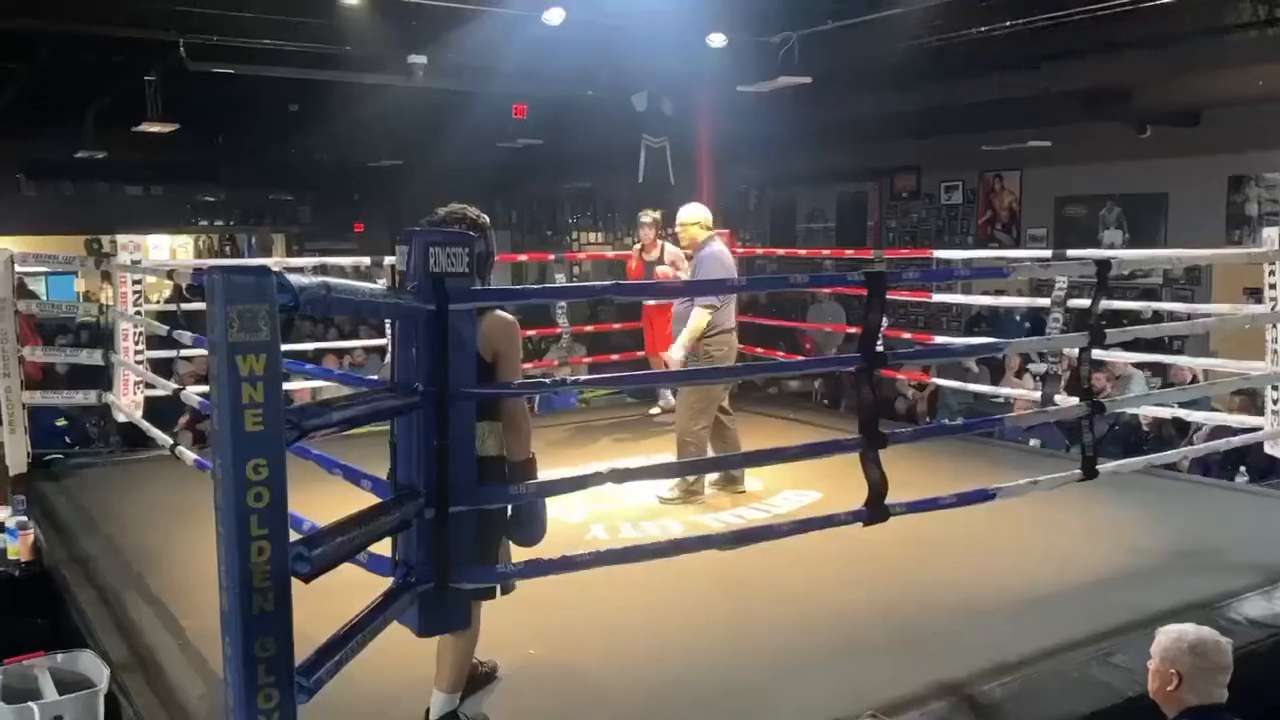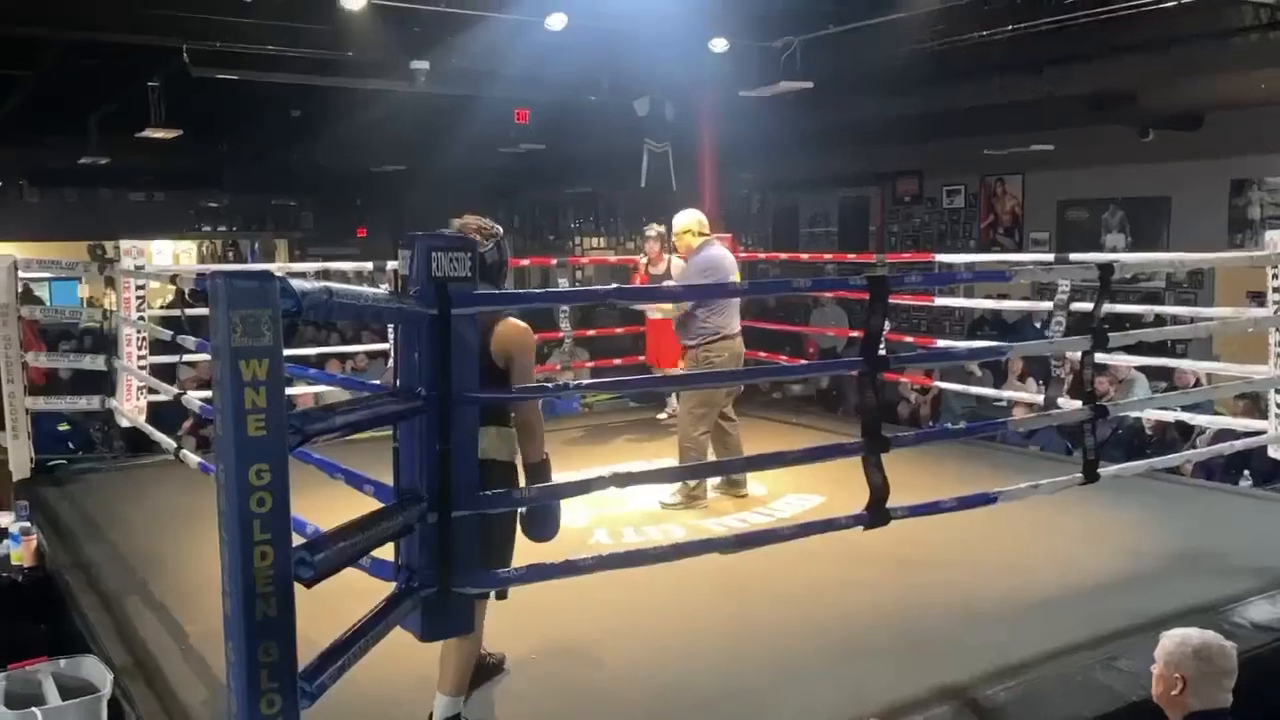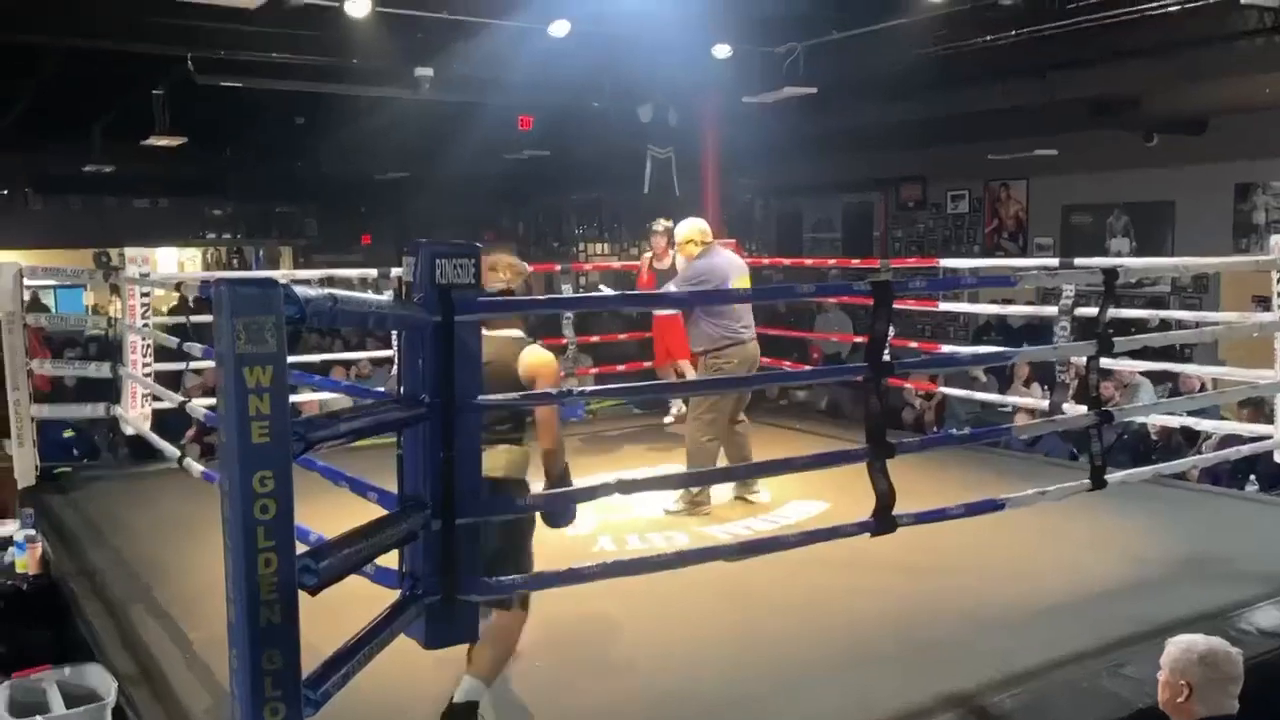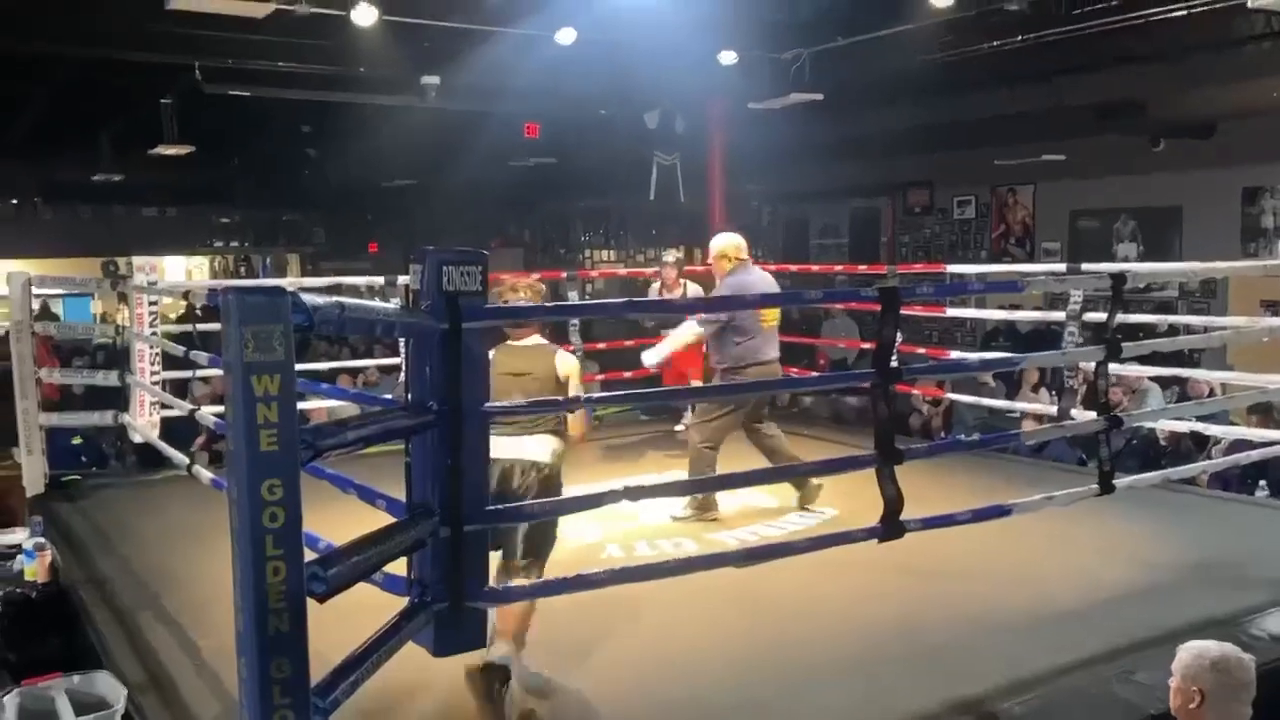
dt=0.2s
person 1, frame 1
right shoulder: (498, 325)
right elbow: (513, 412)
right wrist: (525, 479)
right hip: (477, 464)
right knee: (465, 589)
left ankle: (461, 670)
person 1, frame 2
right shoulder: (512, 332)
right elbow: (527, 417)
right wrist: (539, 481)
right hip: (486, 467)
right knee: (469, 590)
left ankle: (470, 661)
person 1, frame 3
right shoulder: (538, 359)
right elbow: (548, 440)
right wrist: (558, 482)
right hip: (499, 481)
left knee: (482, 581)
right knee: (509, 601)
left ankle: (483, 654)
person 1, frame 4
left shoulder: (485, 360)
right shoulder: (563, 362)
right elbow: (577, 430)
left hip: (487, 462)
right hip: (535, 467)
left knee: (511, 561)
right knee: (526, 575)
left ankle: (500, 654)
right ankle: (497, 666)
person 2, frame 1
left shoulder: (711, 255)
right shoulder: (706, 254)
left elbow: (705, 308)
right elbow: (697, 297)
left wrist: (680, 345)
left hip: (708, 346)
right hip: (716, 344)
left knee: (692, 415)
right knee: (719, 411)
left ankle: (691, 485)
right ankle: (732, 476)
person 2, frame 2
left shoulder: (704, 260)
right shoulder: (718, 254)
left elbow: (673, 304)
left hip: (711, 350)
right hip: (726, 346)
left knee: (694, 420)
right knee: (722, 415)
left ankle: (692, 490)
right ankle: (734, 479)
person 2, frame 3
left shoulder: (703, 268)
right shoulder: (732, 260)
left hip: (723, 356)
right hip: (745, 349)
left knee: (702, 425)
right knee: (733, 417)
left ankle: (697, 497)
right ankle: (748, 483)
person 2, frame 4
left shoulder: (733, 286)
right shoulder: (767, 280)
left elbow: (698, 326)
left wrist: (660, 352)
left hip: (740, 373)
right hip: (769, 367)
left knee: (703, 433)
right knee: (760, 427)
left ankle: (702, 504)
right ankle: (805, 484)
person 3, frame 1
left shoulder: (670, 251)
right shoulder: (637, 251)
left elbow: (690, 275)
right elbow: (633, 282)
left wrist: (674, 275)
right wrist: (633, 263)
left hip: (667, 307)
right hip: (648, 308)
left knee: (665, 352)
right knee: (653, 355)
right ankle: (666, 397)
person 3, frame 2
left shoulder: (676, 264)
right shoulder: (643, 265)
right wrist: (639, 277)
left hip: (671, 321)
right hip: (653, 321)
left knee: (671, 367)
right knee: (656, 367)
right ankle: (672, 404)
person 3, frame 3
left shoulder: (681, 260)
right shoulder: (647, 260)
right elbow: (641, 291)
right wrist: (643, 271)
left hip: (679, 316)
right hip: (658, 319)
left knee: (682, 361)
right knee: (662, 364)
right ankle: (677, 405)
person 3, frame 4
left shoulder: (693, 289)
right shoulder: (655, 289)
right elbow: (649, 321)
left hip: (690, 342)
left knee: (695, 382)
right knee: (671, 384)
right ankle: (687, 415)
